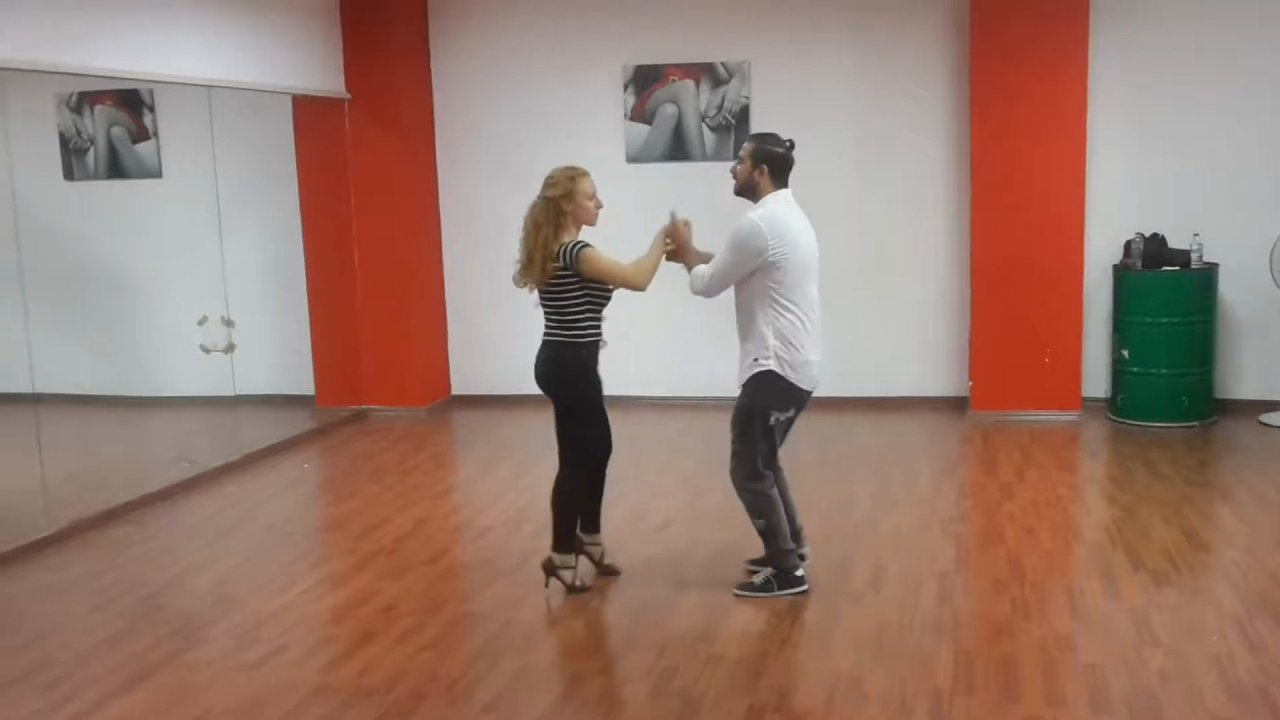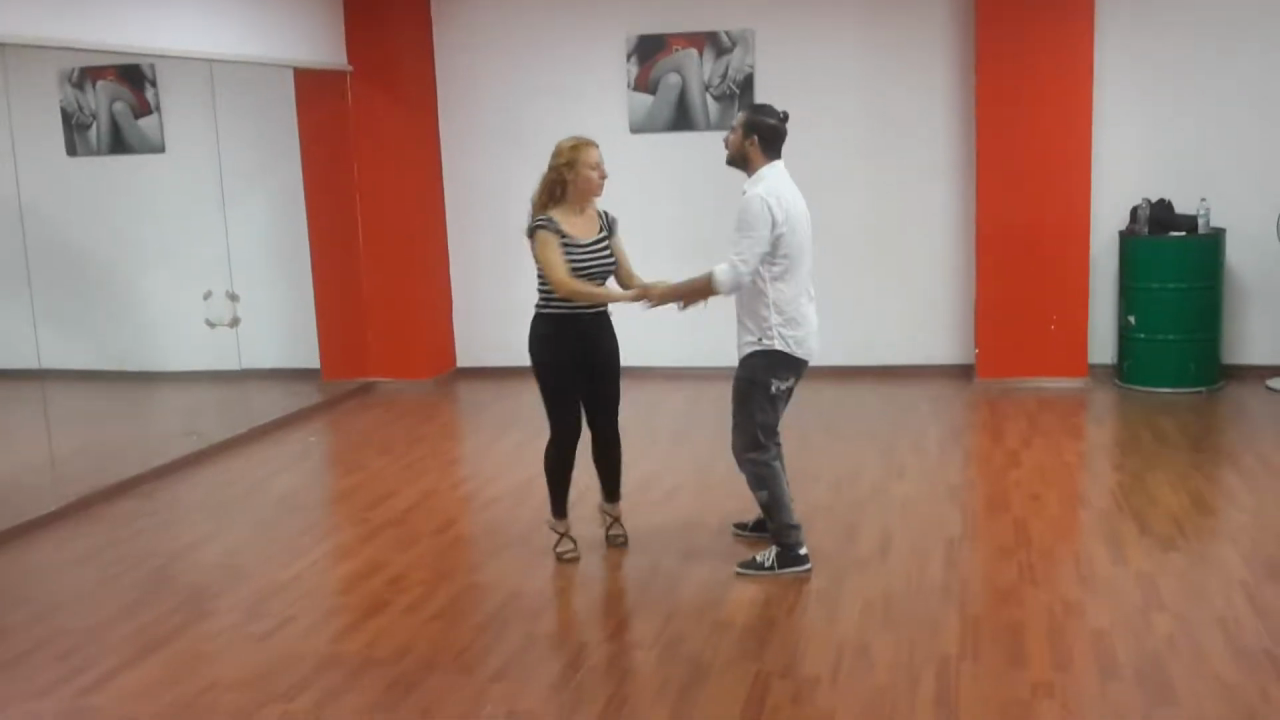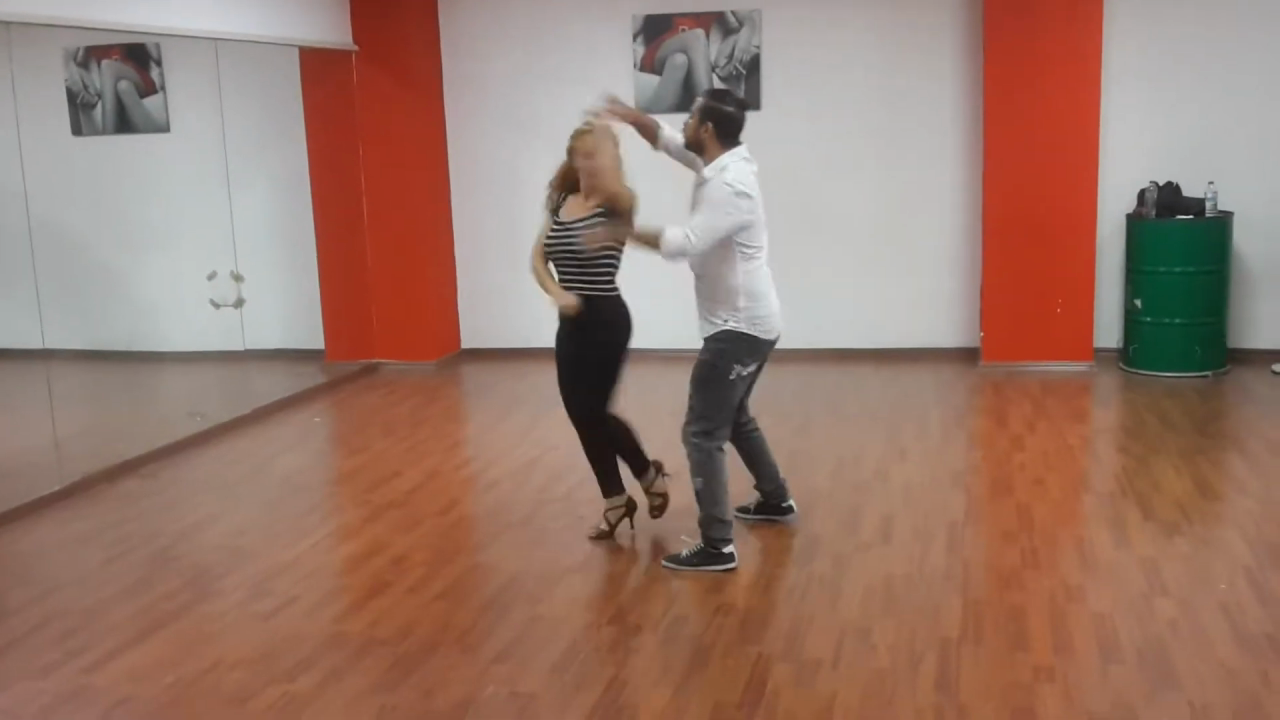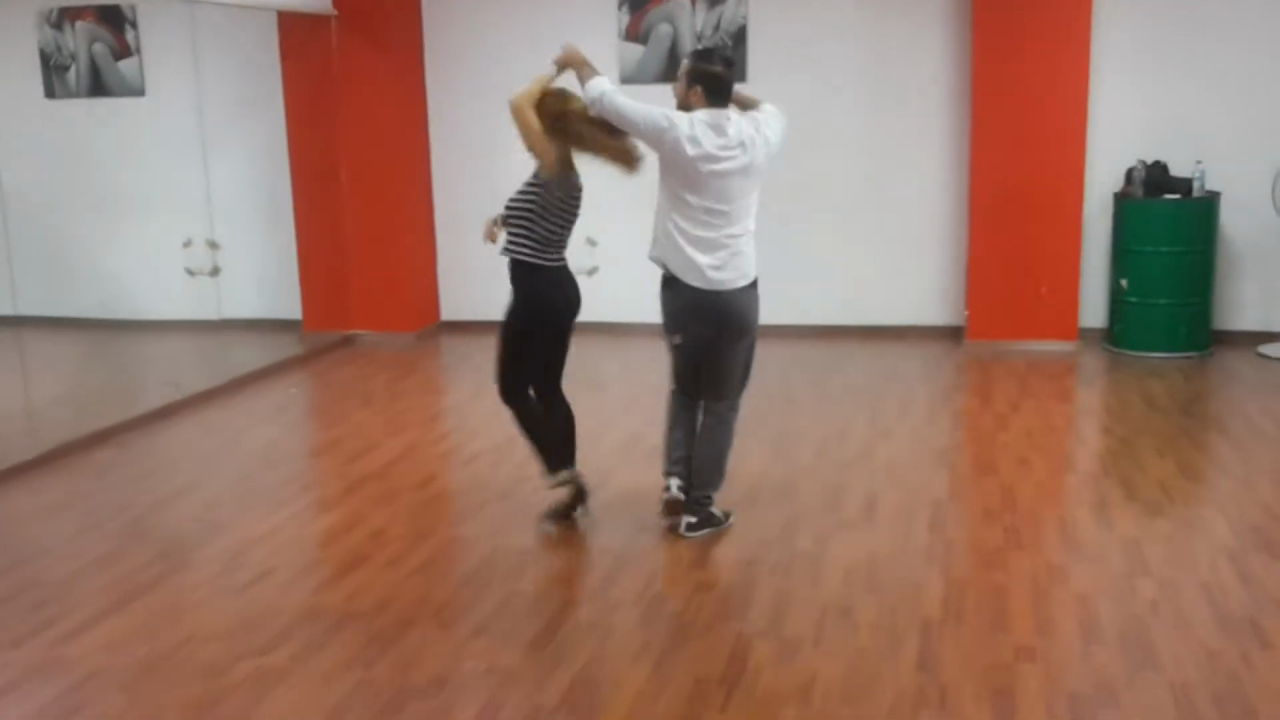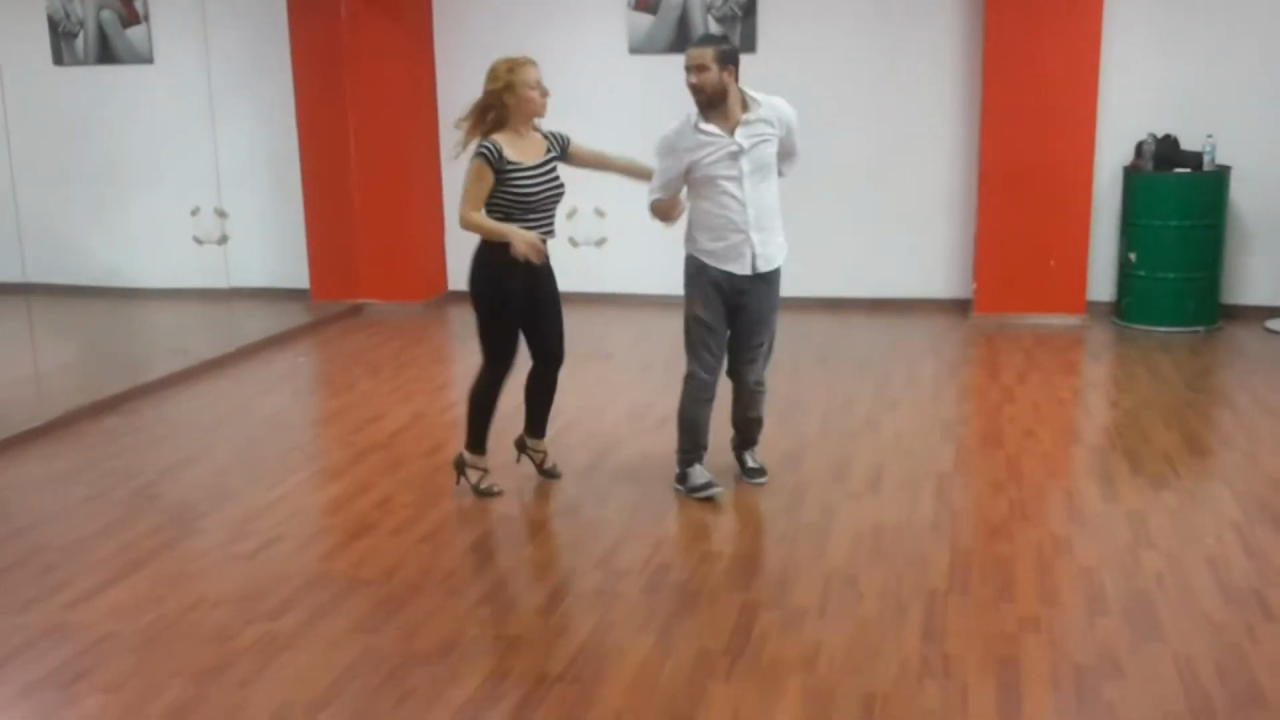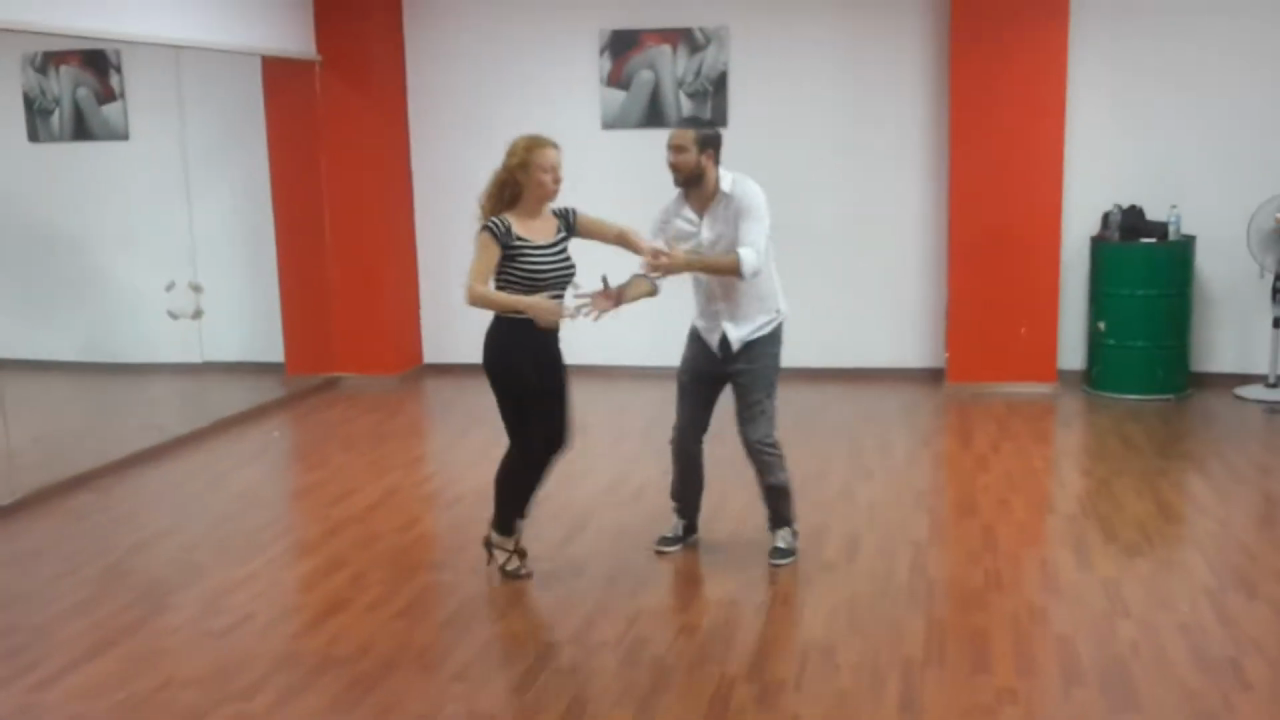
dt=0.7s
person 1, frame 1
left shoulder: (758, 224)
right shoulder: (789, 216)
left elbow: (709, 284)
left wrist: (687, 252)
right wrist: (695, 254)
left hip: (775, 368)
right hip: (794, 365)
left knee: (749, 472)
right knee: (763, 463)
left ankle: (786, 572)
right ankle: (791, 547)
person 1, frame 2
left shoulder: (761, 197)
right shoulder: (779, 189)
left elbow: (736, 273)
left wrist: (675, 290)
right wrist: (701, 289)
left hip: (774, 341)
right hip: (786, 336)
left knee: (752, 446)
right knee: (761, 436)
left ankle: (791, 549)
right ankle: (776, 519)
person 1, frame 3
left shoulder: (729, 185)
right shoulder: (725, 161)
left elbow: (685, 244)
right elbow: (668, 138)
left wrist: (624, 233)
right wrist: (628, 115)
left hip: (741, 327)
right hip: (747, 321)
left knee: (703, 433)
right knee: (735, 416)
left ankle: (718, 545)
right ankle: (776, 497)
person 1, frame 4
left shoulder: (676, 130)
right shoulder: (759, 134)
left elbow: (604, 99)
right elbow: (768, 109)
left wrist: (578, 62)
right wrist: (730, 92)
left hip: (684, 289)
right hip: (738, 292)
left knee: (686, 391)
right knee: (723, 403)
left ankle: (676, 481)
right ankle: (700, 505)
person 1, frame 5
left shoulder: (776, 113)
right shoulder: (679, 136)
left elbow: (787, 157)
right elbow: (660, 193)
right wrist: (663, 207)
left hip: (762, 268)
right hip: (708, 268)
left knee: (750, 374)
right knee: (703, 372)
left ankle: (746, 447)
right ankle: (690, 464)
person 1, frame 6
left shoulder: (745, 194)
right shoulder: (671, 215)
left elbow: (750, 262)
right elbow: (651, 274)
left wrist: (689, 262)
right wrist: (617, 296)
left hip: (757, 333)
right hip: (707, 334)
left knee: (758, 437)
right knee: (685, 436)
left ankle: (782, 527)
right ankle: (686, 520)
person 2, frame 1
left shoulder: (558, 249)
right shoulder: (574, 251)
left elbow: (602, 287)
right elbow: (637, 280)
left wrist: (654, 252)
right wrist: (658, 244)
left hip: (564, 362)
right hip: (570, 365)
left knee: (596, 451)
right knee: (577, 459)
left ankle: (589, 541)
right ankle: (561, 557)
person 2, frame 2
left shoulder: (605, 222)
right shoulder: (545, 225)
left elbow: (627, 276)
right elbow: (564, 285)
right wrist: (619, 296)
left hip: (597, 334)
right hip: (554, 336)
left knee: (605, 425)
right knee: (565, 431)
left ankle: (612, 508)
right ankle: (560, 524)
person 2, frame 3
left shoulder: (616, 205)
right shoulder: (559, 206)
left elbow: (619, 192)
right elbow: (538, 258)
left wrist: (603, 136)
right wrist: (557, 291)
left hip: (602, 321)
right hip: (575, 322)
left knee: (588, 413)
right knee: (586, 413)
left ankle: (649, 474)
right ankle: (621, 495)
person 2, frame 4
left shoulder: (555, 170)
right shoulder: (556, 172)
left elbow: (519, 104)
left wrist: (546, 79)
right wrist: (502, 222)
left hip: (540, 293)
right hip: (543, 290)
left knee: (513, 387)
right knee: (545, 389)
left ankle: (564, 475)
right ankle: (568, 476)
person 2, frame 5
left shoulder: (552, 143)
right shoulder: (489, 151)
left elbow: (607, 162)
right elbow: (469, 212)
left wrist: (659, 176)
right wrist: (511, 233)
left hip: (536, 267)
right hip: (497, 268)
left knee: (550, 357)
right knee: (499, 364)
left ankle: (533, 441)
right ankle: (472, 457)
person 2, frame 6
left shoulder: (564, 220)
right shoulder: (499, 228)
left elbow: (617, 233)
right elbow: (475, 292)
left wrist: (651, 253)
right wrist: (525, 303)
left hip: (546, 345)
right hip: (510, 346)
left knee: (551, 439)
right knee: (527, 443)
left ankle: (507, 522)
right ankle: (503, 538)
